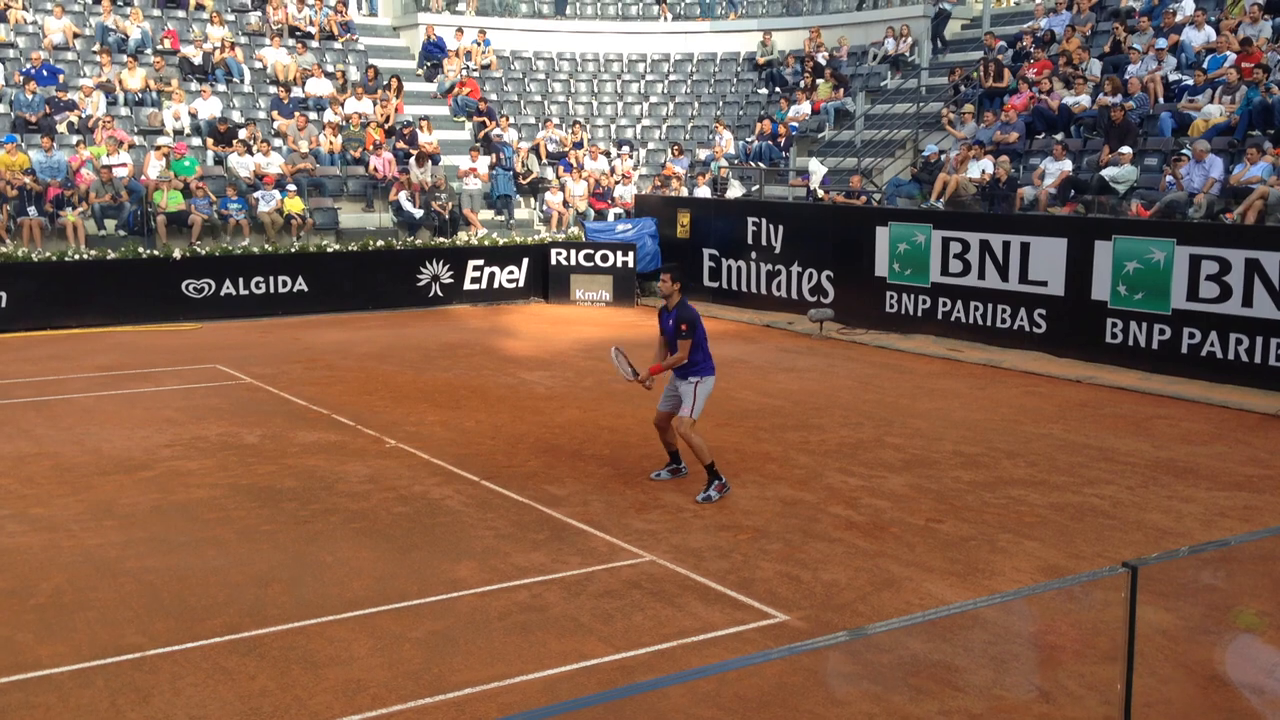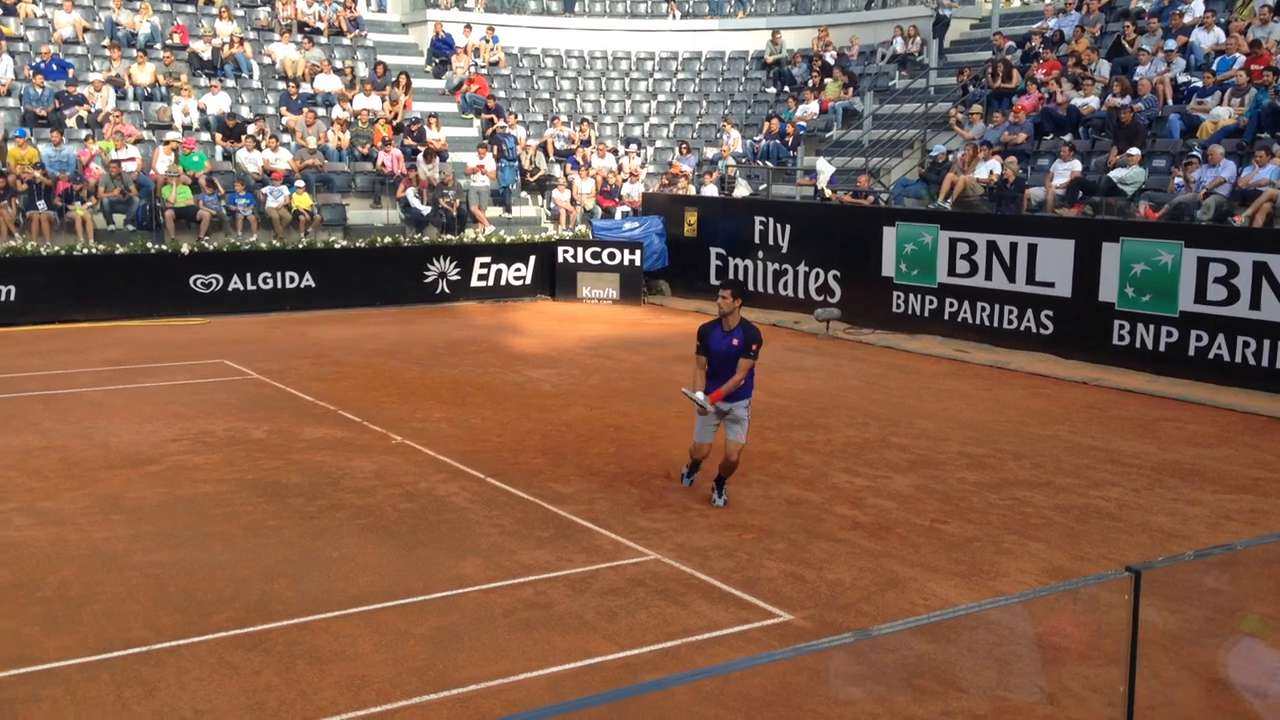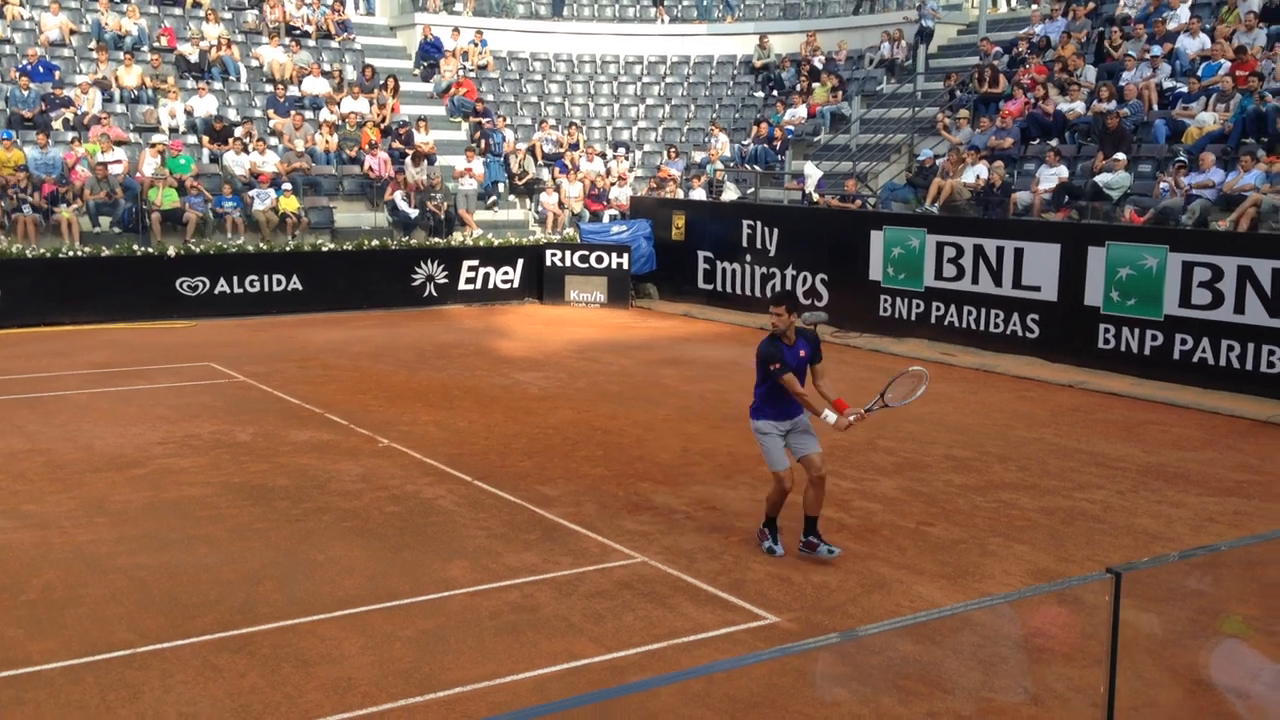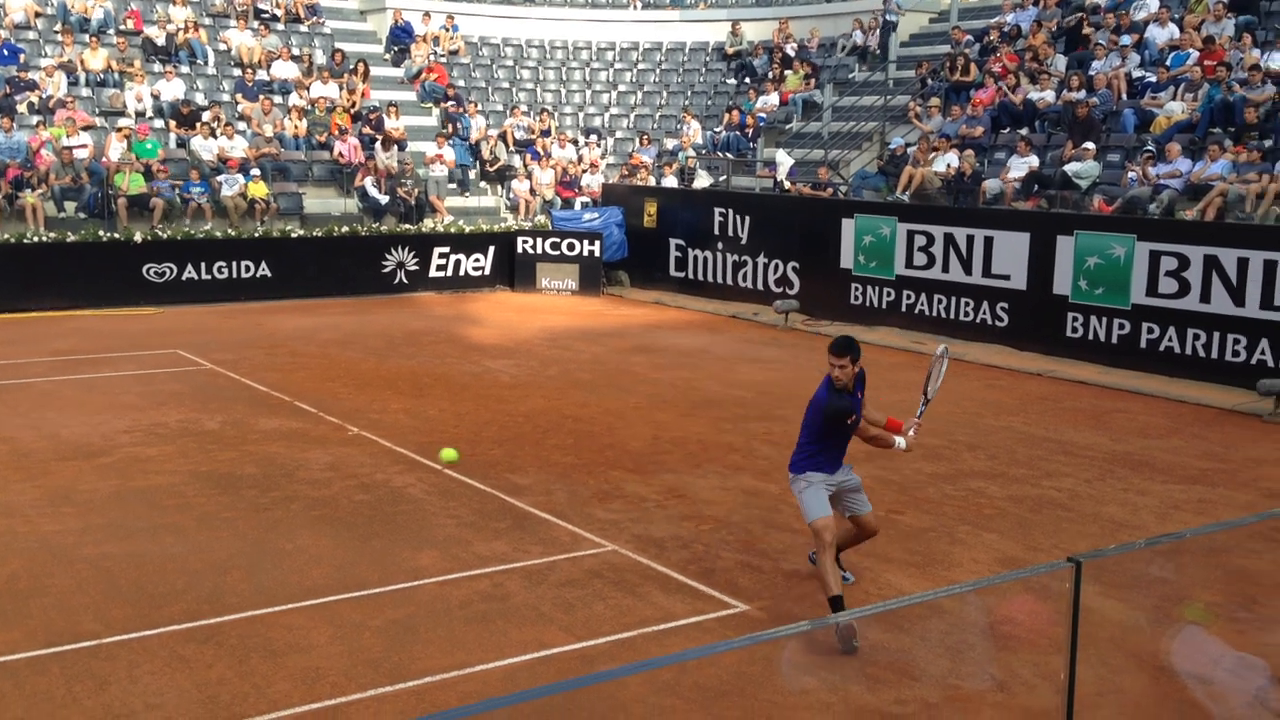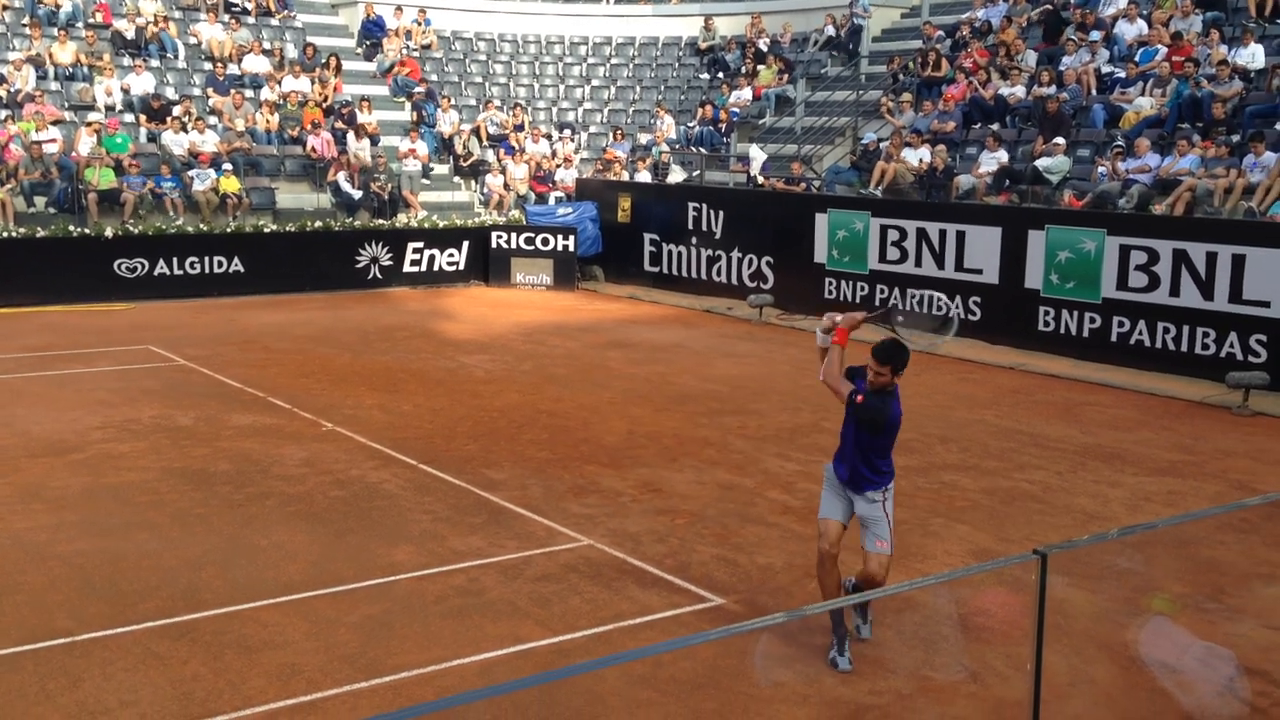
dt=0.4s
person 1, frame 1
left shoulder: (685, 315)
right shoulder: (663, 312)
left elbow: (682, 356)
right elbow: (662, 346)
left wrist: (651, 371)
right wrist: (652, 373)
left hip: (698, 378)
right hip: (679, 376)
left knee: (684, 428)
right knee: (660, 421)
left ankle: (717, 480)
right ankle: (677, 465)
person 1, frame 2
left shoulder: (752, 334)
right shoulder: (706, 331)
left elbow: (740, 376)
right elbow: (700, 369)
left wrist: (713, 398)
left hip: (739, 401)
right hip: (711, 398)
left knee: (732, 457)
right knee: (699, 453)
left ankle: (719, 484)
right ankle: (693, 466)
person 1, frame 3
left shoulder: (810, 338)
right shoulder: (768, 350)
left elbow: (819, 380)
right elbow: (798, 392)
left wrist: (844, 409)
right wrist: (832, 420)
left hip: (797, 417)
right hip: (767, 420)
left knee: (818, 472)
right knee: (785, 484)
left ankle: (811, 537)
right ankle: (768, 530)
person 1, frame 4
left shoulder: (858, 378)
right shoulder: (832, 403)
right elbow: (869, 435)
left wrist: (899, 426)
right wrist: (901, 443)
left hip: (836, 470)
right hip: (809, 475)
left knee: (869, 527)
right knee: (827, 537)
left ankle: (825, 556)
right ankle: (841, 622)
person 1, frame 5
left shoulder: (880, 409)
right shoulder: (866, 375)
left elbow: (833, 380)
right elbow: (829, 375)
left wrist: (841, 332)
right wrist: (827, 338)
left hip: (873, 490)
right hip: (838, 475)
left knee: (875, 574)
right knee: (827, 548)
left ankle: (856, 591)
right ankle: (839, 633)
